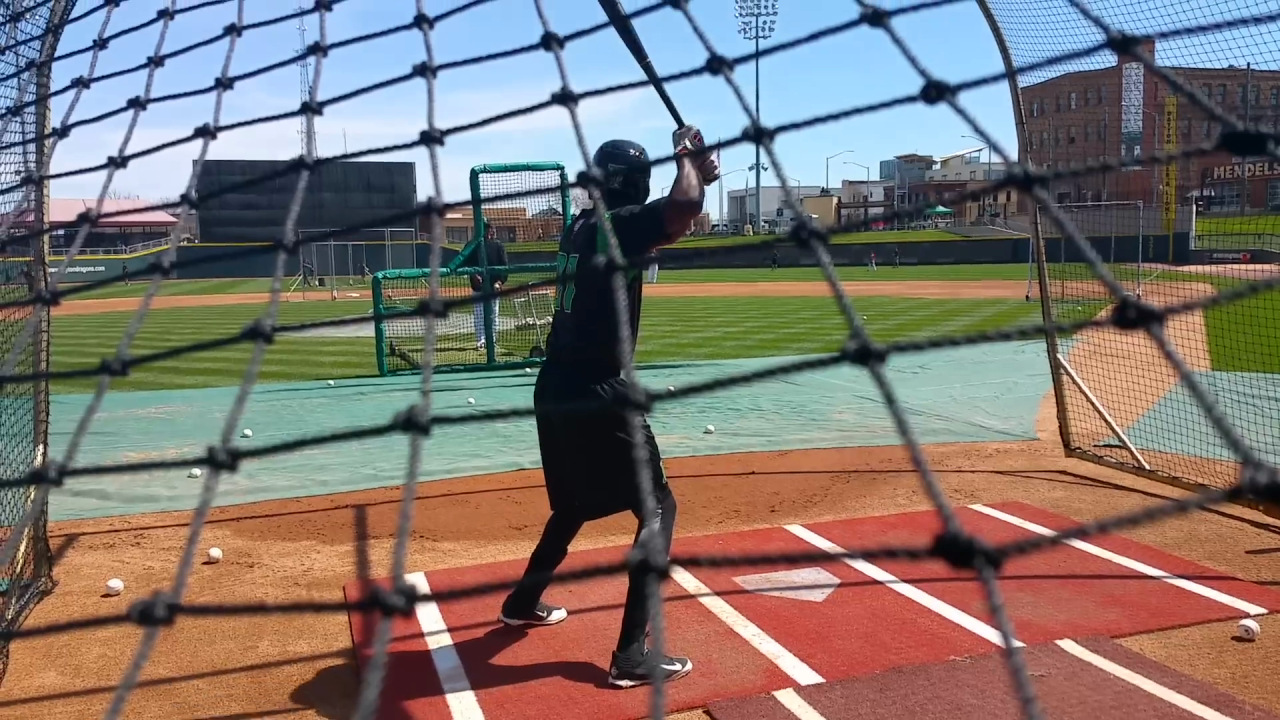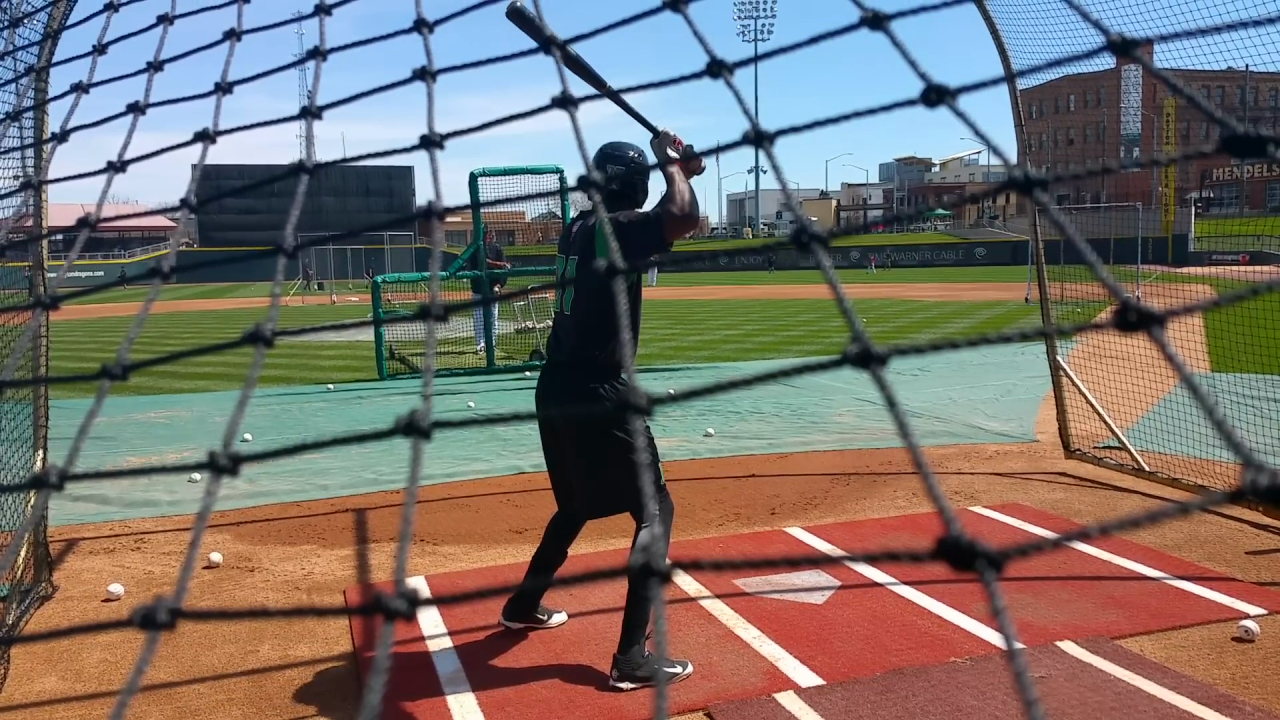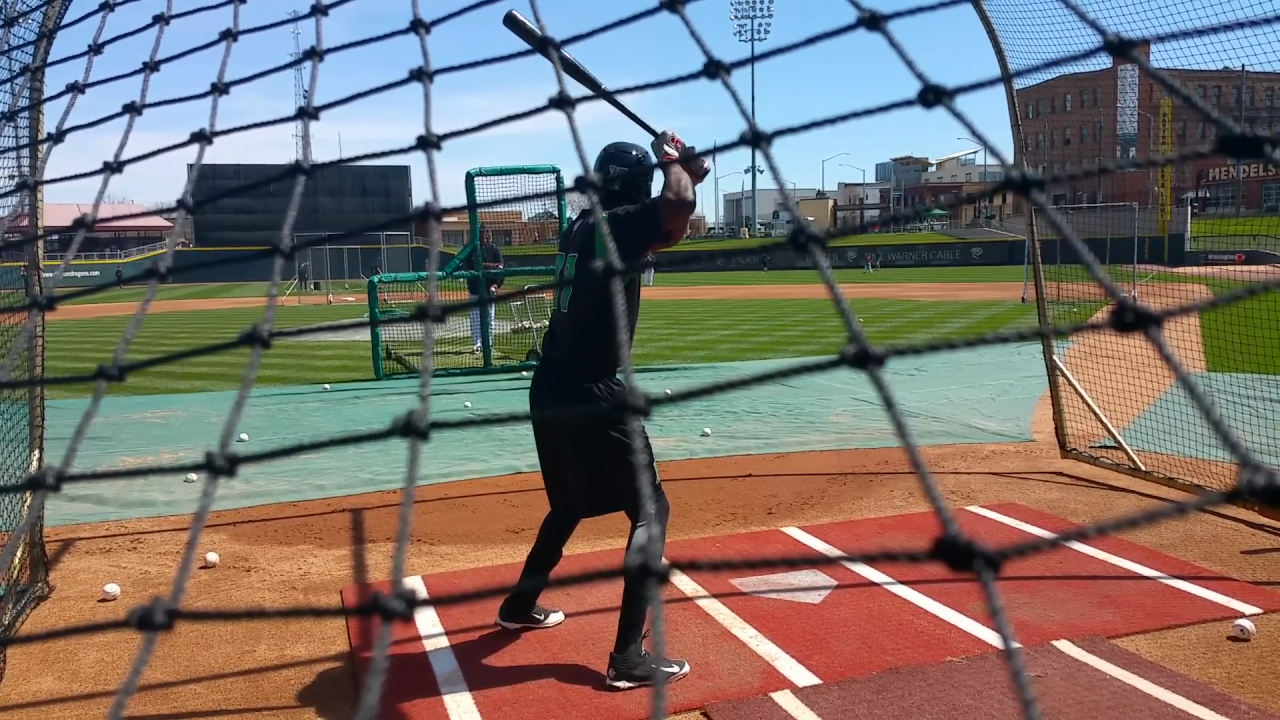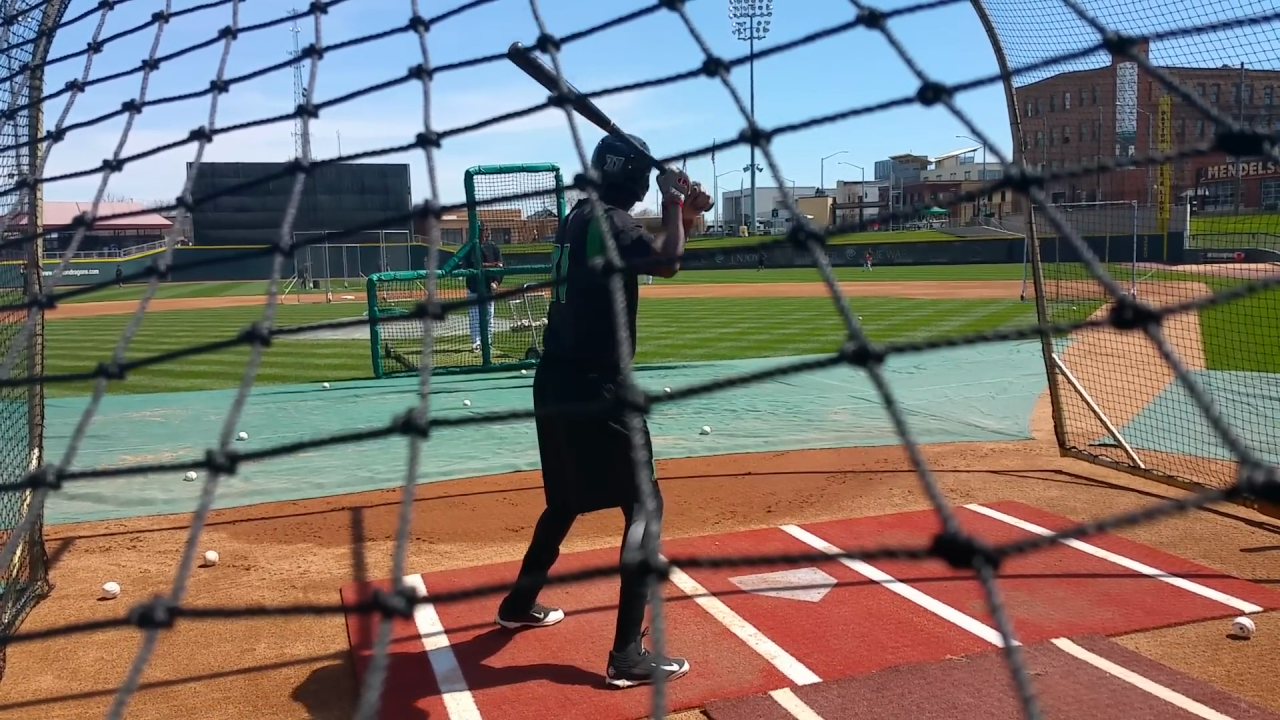
dt=0.7s
person 1, frame 1
left shoulder: (581, 227)
right shoulder: (616, 225)
left elbow: (664, 227)
right elbow: (683, 207)
left wrist: (695, 177)
right wrist: (684, 155)
left hip: (555, 387)
right hip: (594, 393)
left knee: (575, 502)
right knee: (657, 508)
left ankle: (523, 602)
right ankle: (632, 655)
person 1, frame 2
left shoulder: (579, 229)
right shoulder: (616, 229)
left elbow: (657, 224)
right elbow: (683, 218)
left wrist: (678, 173)
right wrist: (670, 164)
left hip: (557, 389)
right hip: (596, 395)
left knee: (577, 503)
right knee: (655, 511)
left ankle: (524, 604)
right ankle: (632, 657)
person 1, frame 3
left shoulder: (583, 227)
right shoulder: (614, 226)
left elbow: (664, 229)
right elbow: (678, 206)
left wrist: (685, 176)
right wrist: (671, 160)
left hip: (552, 386)
right hip: (590, 392)
left knee: (571, 503)
right knee: (650, 510)
left ankle: (521, 604)
right ankle: (629, 657)
person 1, frame 4
left shoulder: (579, 219)
right shoulder: (605, 223)
left elbow: (646, 250)
right elbow: (665, 261)
left wrist: (683, 207)
right wrist: (676, 200)
left hip: (556, 379)
right hip: (595, 387)
left knee: (567, 498)
right knee: (645, 507)
left ankle: (519, 603)
right ankle: (628, 655)
